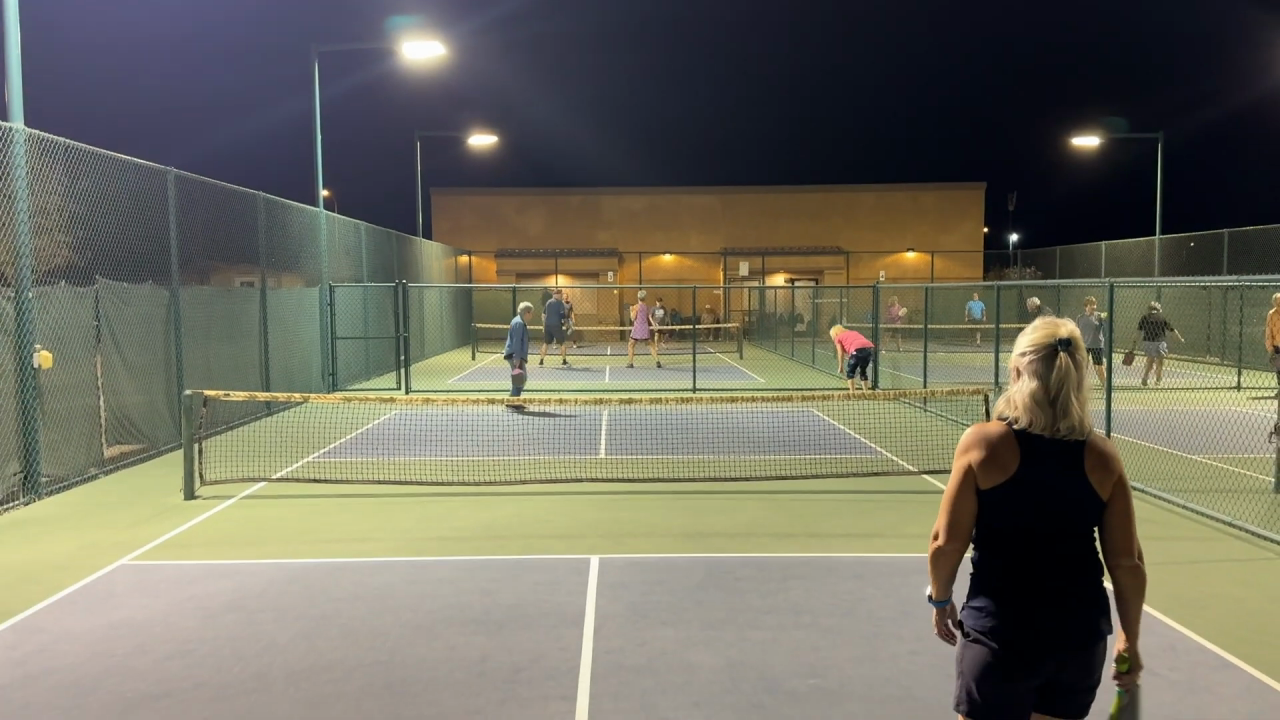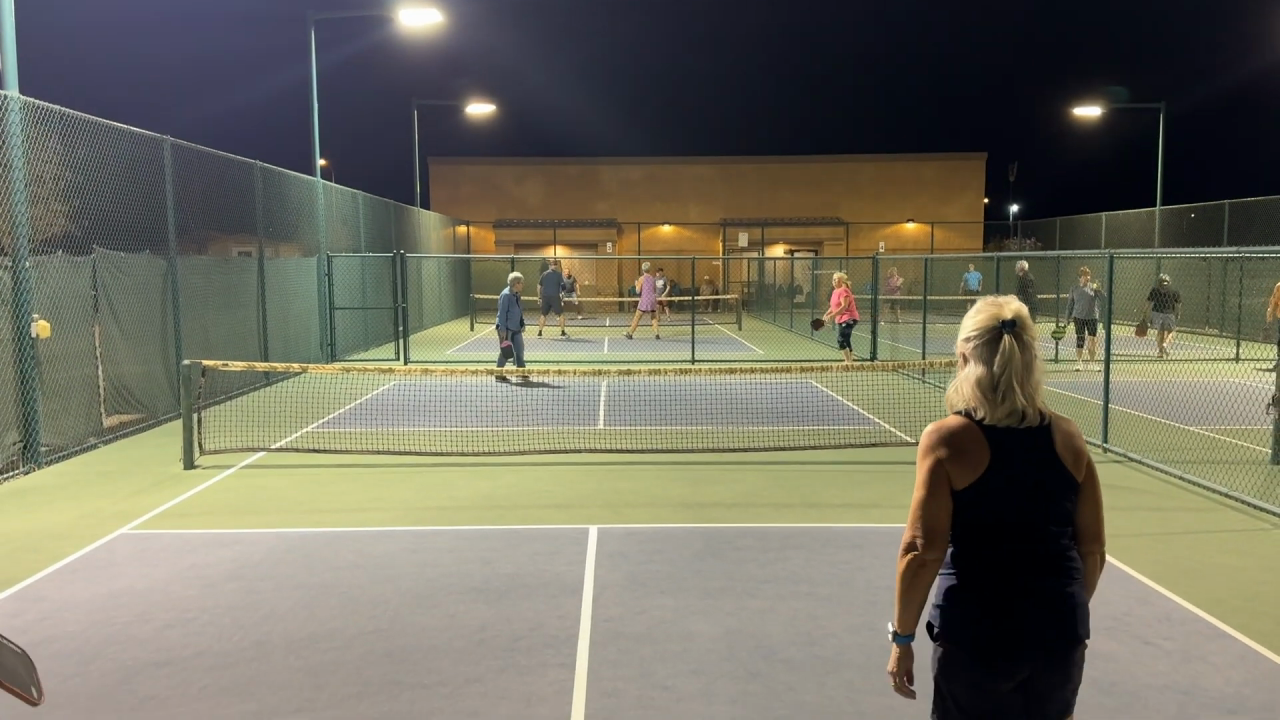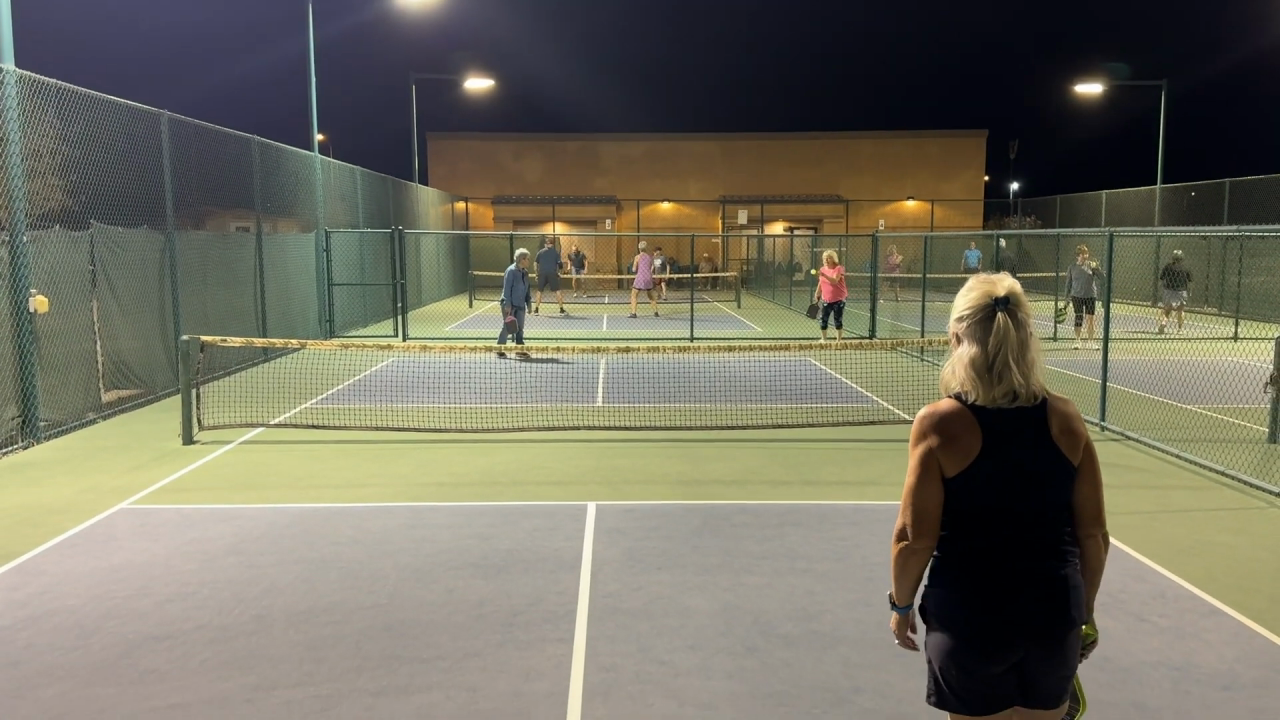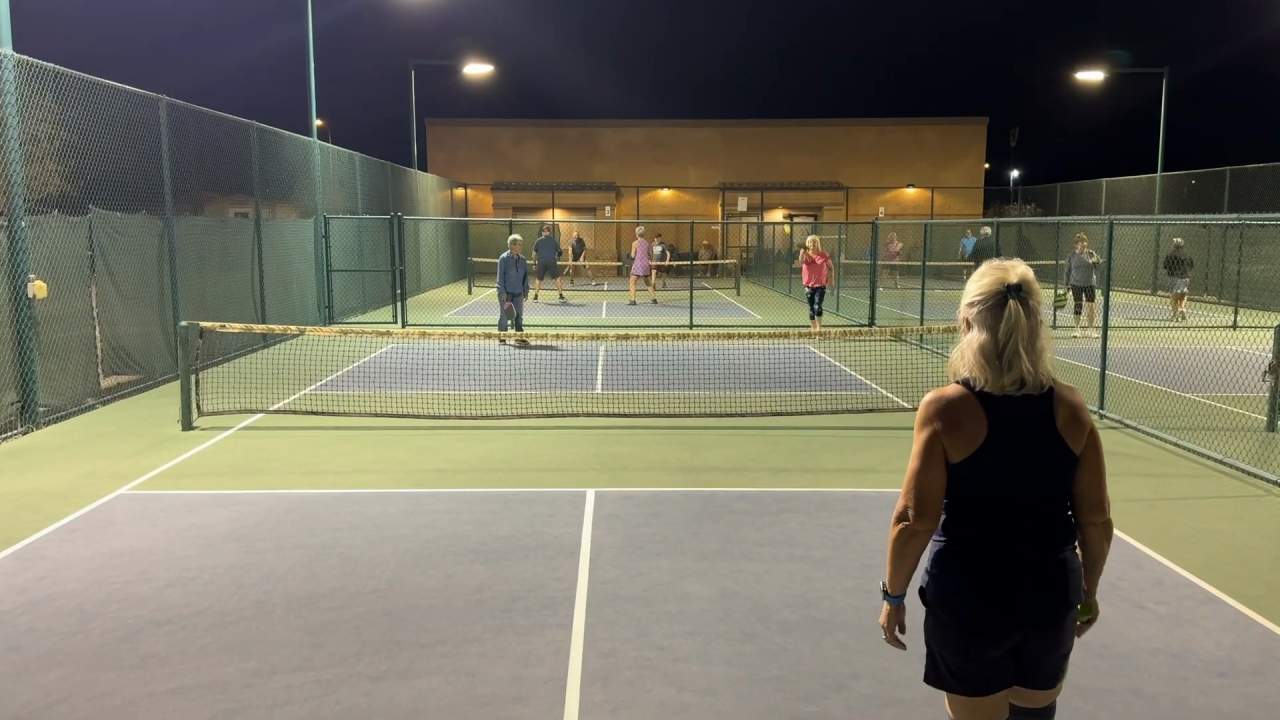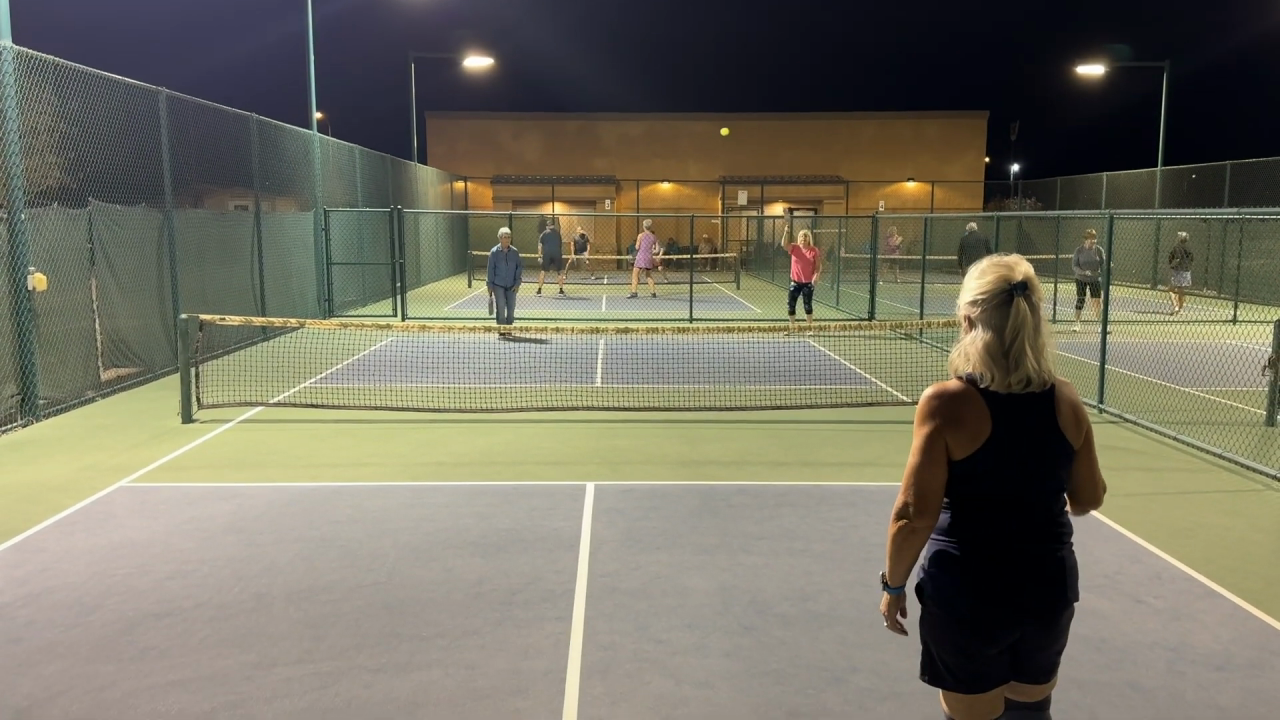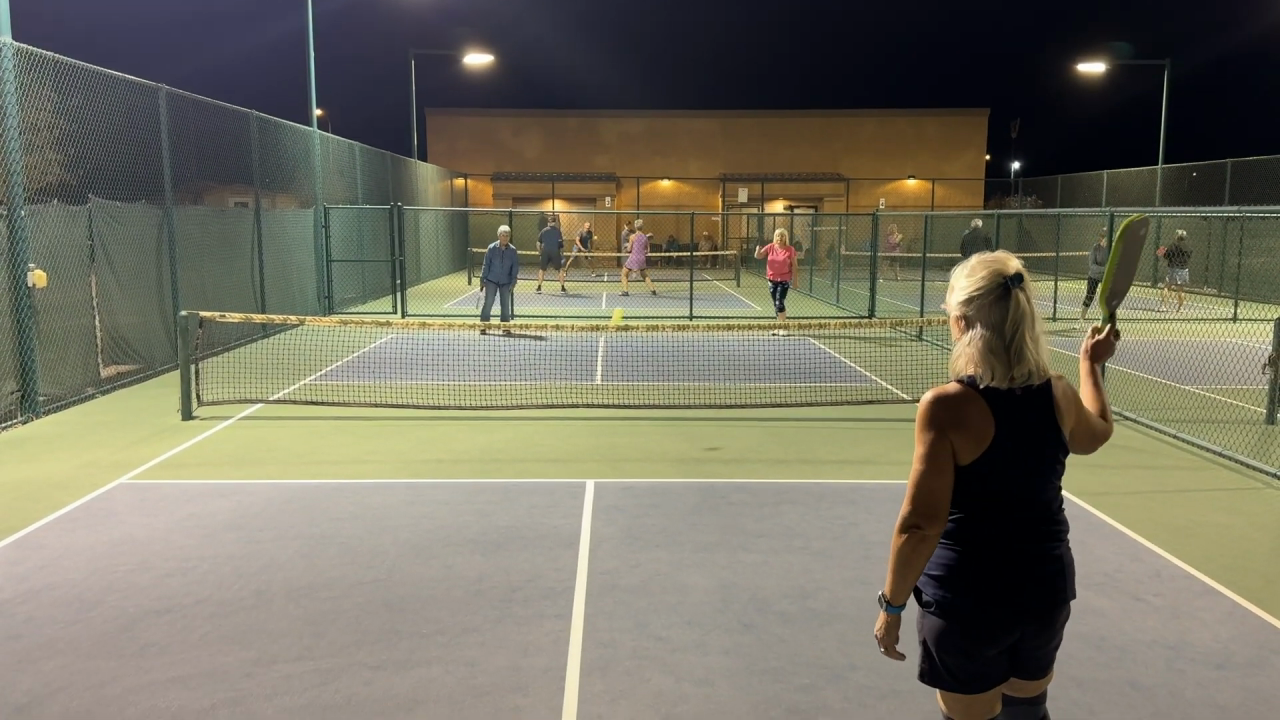
dt=0.5s
person 1, frame 1
left shoulder: (982, 443)
right shoulder: (1101, 456)
left elbow: (946, 543)
right elbow: (1127, 563)
left wrist: (940, 600)
right wrist: (1130, 639)
left hip: (1000, 634)
right hip: (1080, 634)
person 1, frame 2
left shoulder: (947, 439)
right shoulder: (1068, 438)
left elbow: (922, 553)
right elbow: (1092, 550)
left wrist: (902, 638)
left hip: (977, 637)
right hip: (1059, 631)
person 1, frame 3
left shoulder: (940, 423)
right shoulder: (1065, 418)
left elbow: (915, 538)
right elbow: (1093, 533)
left wrist: (901, 604)
right wrist: (1085, 608)
left hip: (969, 620)
right hip: (1052, 614)
person 1, frame 4
left shoulder: (945, 408)
right shoulder: (1070, 407)
left elbow: (914, 521)
right elbow: (1096, 520)
left wrist: (893, 596)
right wrist: (1087, 591)
left hip: (969, 602)
right hip: (1051, 597)
person 1, frame 5
left shoulder: (946, 403)
right shoulder: (1065, 401)
left elbow: (913, 516)
right elbow: (1089, 498)
left wrist: (893, 585)
left hip: (967, 597)
right hip: (1048, 591)
person 1, frame 6
left shoulder: (947, 406)
right shoulder: (1058, 394)
left elbow: (920, 525)
right elbow: (1096, 433)
left wrist: (891, 605)
right wrist: (1091, 363)
left hip: (967, 597)
right hip: (1047, 588)
